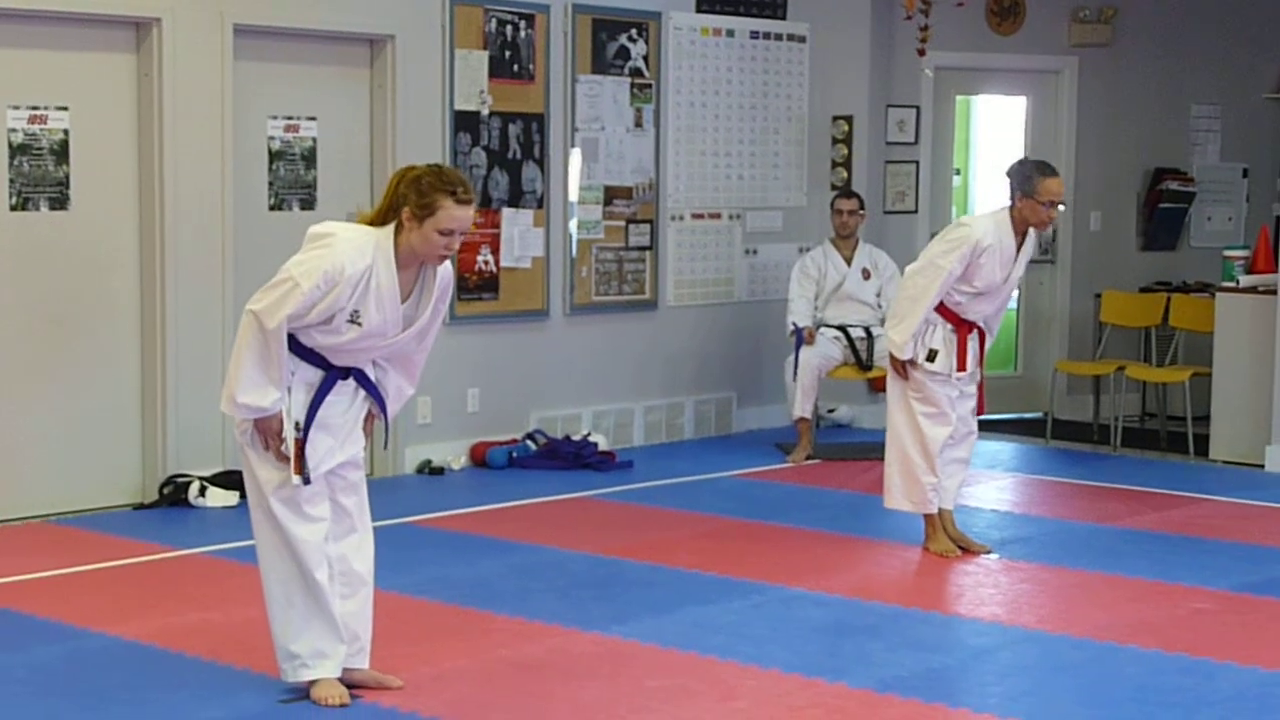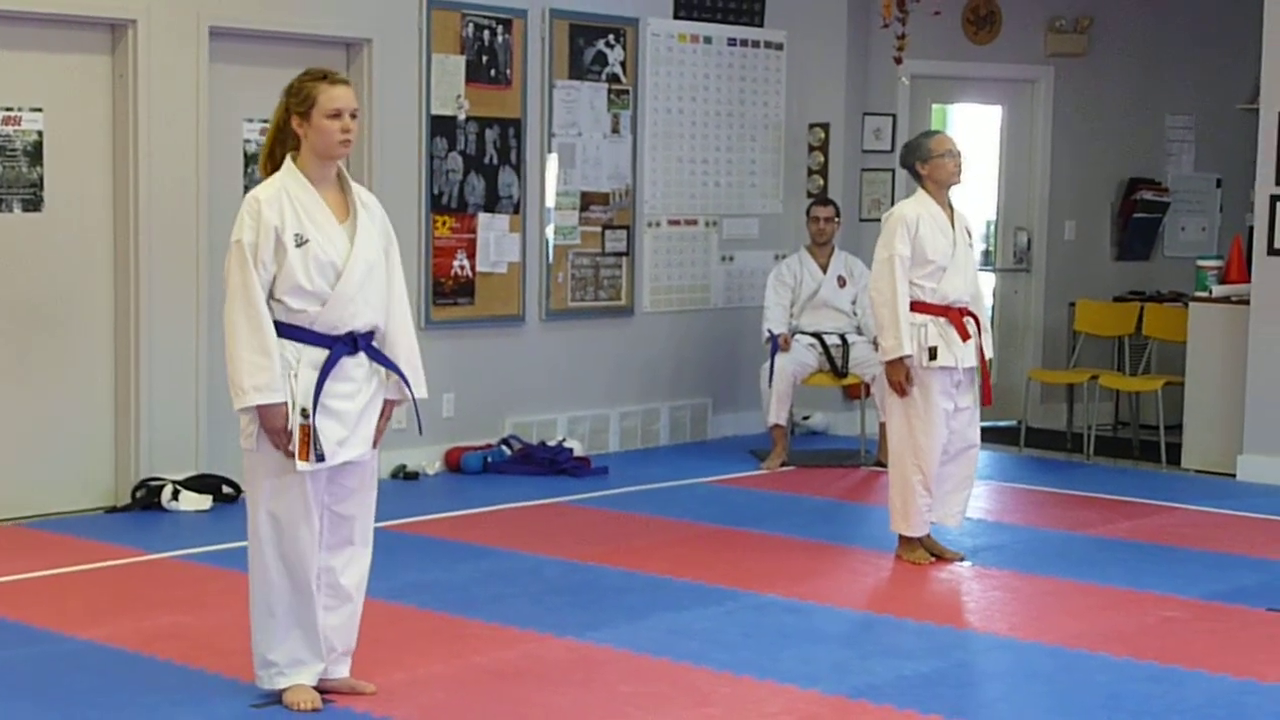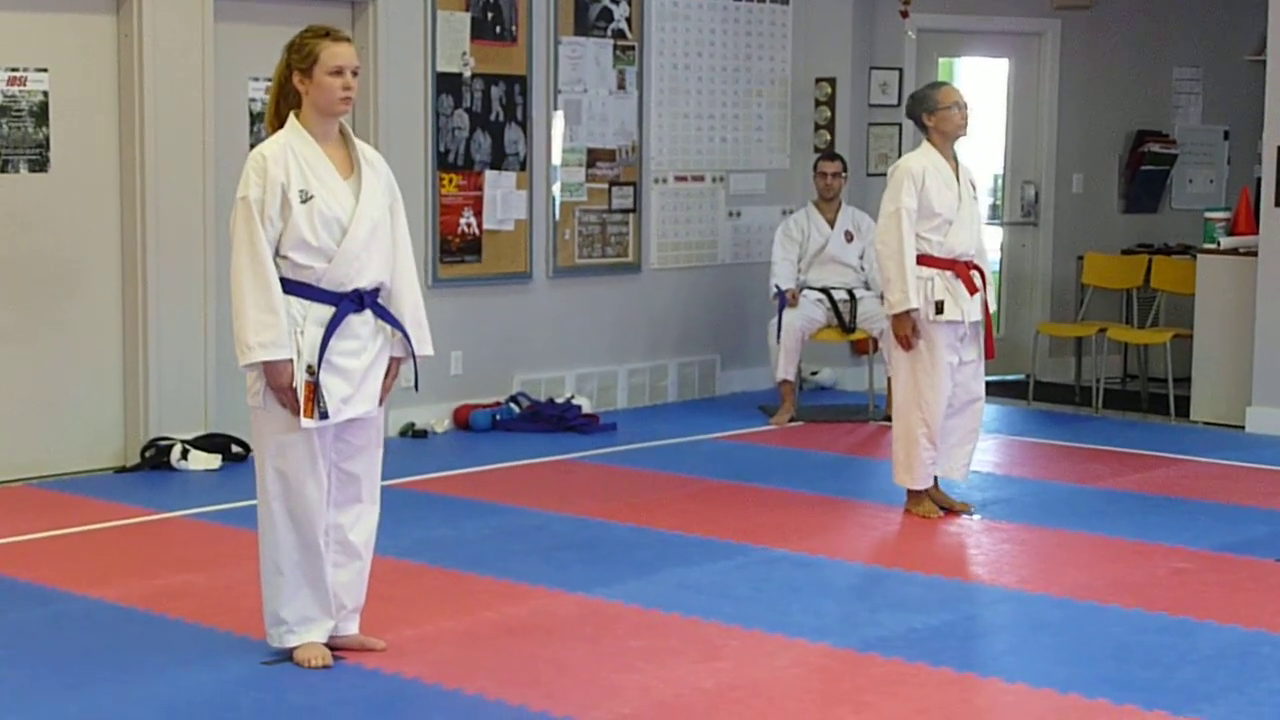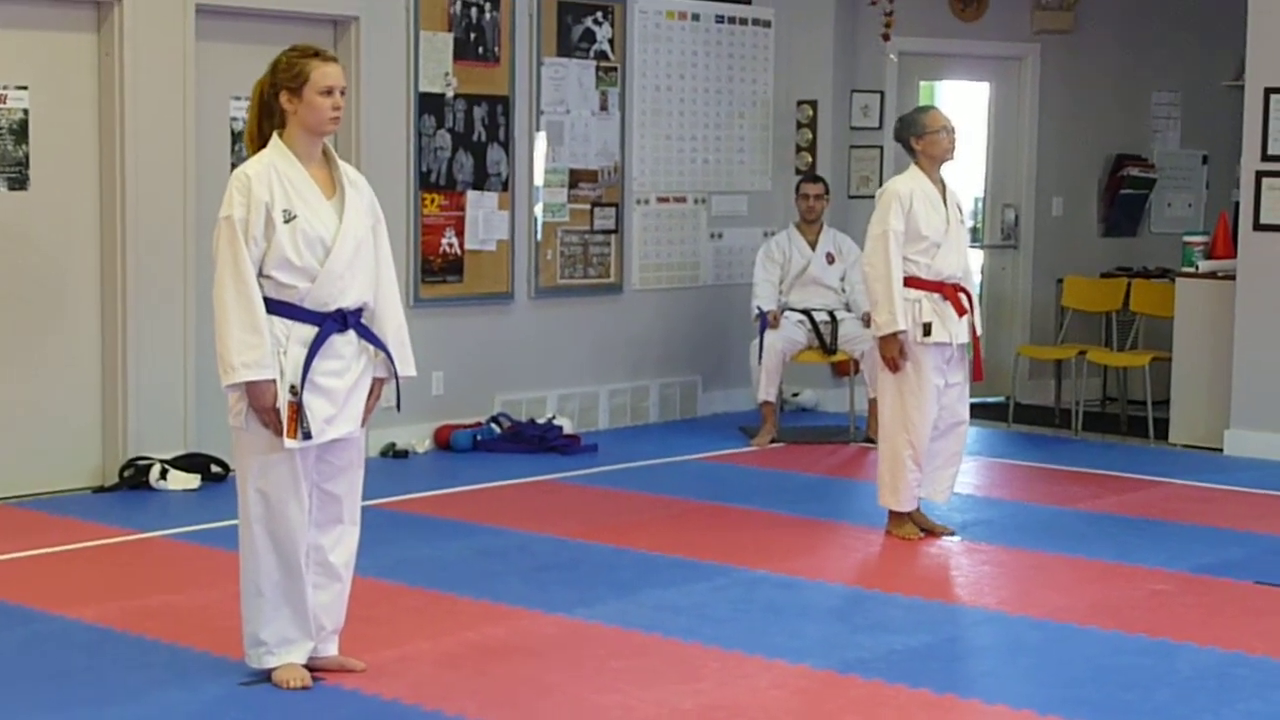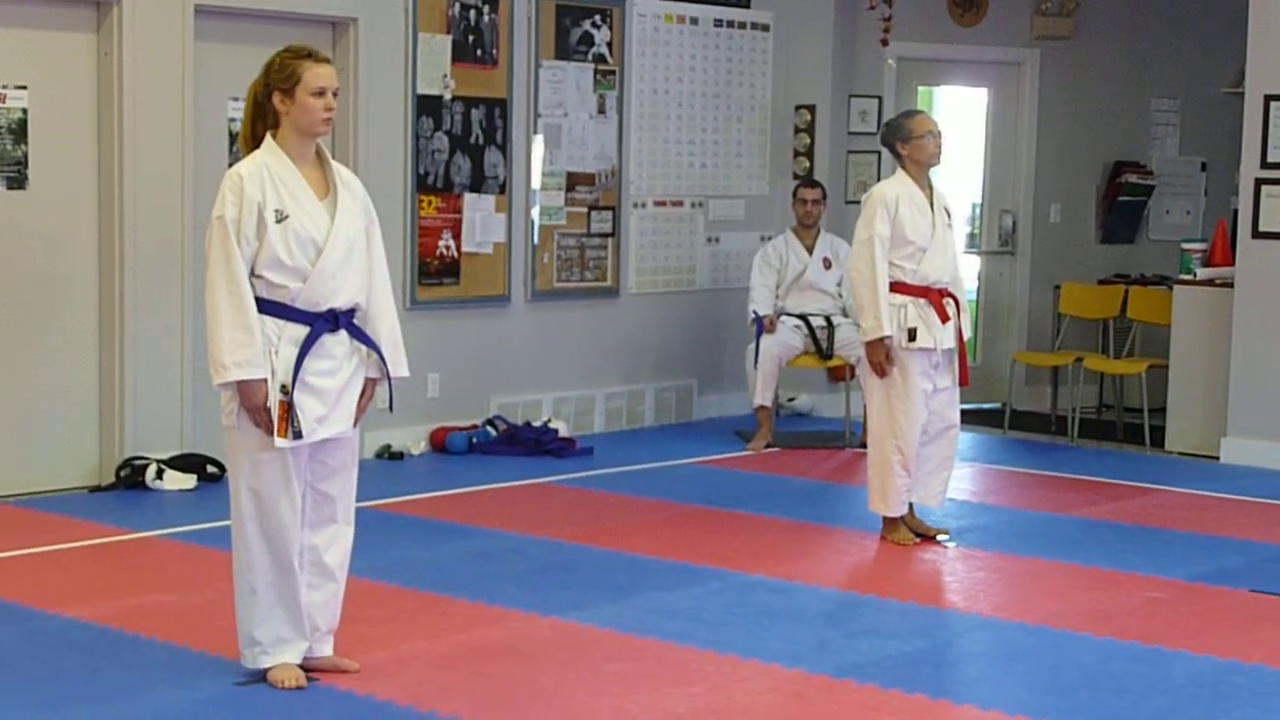
dt=1s
person 1, frame 1
left shoulder: (438, 278)
right shoulder: (345, 257)
right elbow: (264, 318)
left wrist: (373, 408)
right wrist: (264, 405)
left hip: (340, 393)
right hip: (284, 389)
left knee: (348, 524)
right knee: (300, 527)
left ankle: (346, 657)
right ankle: (315, 664)
person 1, frame 2
left shoulder: (368, 207)
right shoulder: (267, 204)
left elbow: (391, 300)
right elbow: (248, 306)
left wrist: (390, 387)
right wrist: (266, 398)
left hip: (356, 382)
right hip: (293, 380)
left knee: (347, 531)
right knee: (289, 530)
left ankle: (328, 663)
right ankle: (287, 669)
person 1, frame 3
left shoulder: (372, 164)
right shoulder: (272, 162)
left elbow: (396, 256)
right elbow: (254, 264)
left wrist: (397, 343)
right wrist: (272, 355)
left hip: (361, 341)
right hip: (300, 339)
left knee: (355, 487)
right knee: (298, 487)
left ankle: (340, 619)
right ankle: (300, 627)
person 1, frame 4
left shoulder: (354, 184)
right shoulder: (255, 181)
left elbow: (378, 276)
right elbow: (238, 283)
left wrist: (379, 363)
right wrist: (256, 375)
left hip: (343, 361)
right hip: (284, 359)
left knee: (335, 508)
right knee: (280, 508)
left ankle: (319, 639)
right ankle: (279, 647)
person 1, frame 5
left shoulder: (347, 186)
right shoulder: (248, 182)
left elbow: (371, 278)
right elbow: (229, 284)
left wrist: (373, 364)
right wrist: (247, 374)
left hip: (336, 361)
right hip: (274, 359)
left knee: (329, 509)
right knee: (272, 508)
left ankle: (313, 640)
right ankle: (274, 647)
person 2, frame 1
left shoulder: (1026, 240)
right shoulder: (974, 232)
right elbow: (920, 284)
left wrist: (976, 345)
right wrist: (901, 345)
left hip: (964, 341)
right hip: (930, 339)
left knee: (959, 432)
right knee: (928, 431)
left ankle: (949, 523)
right ankle: (933, 530)
person 2, frame 2
left shoulder: (960, 220)
right shoulder: (905, 216)
right elbow: (886, 287)
left wrist: (980, 344)
right wrist: (895, 353)
left hip: (961, 342)
right hip: (924, 341)
left knee: (960, 441)
right knee: (920, 442)
left ankle: (927, 532)
right ankle: (908, 538)
person 2, frame 3
left shoulder: (964, 172)
right shoulder: (911, 168)
right elbow: (893, 240)
left wrist: (981, 297)
right wrist: (902, 306)
left hip: (965, 295)
right hip: (929, 295)
left knee: (966, 394)
right knee: (926, 395)
left ankle: (935, 485)
right ankle: (916, 491)
person 2, frame 4
left shoulder: (950, 195)
right shoulder: (899, 191)
right elbow: (880, 262)
left wrist: (968, 319)
right wrist: (889, 328)
left hip: (951, 318)
right hip: (916, 317)
left knee: (949, 417)
right knee: (910, 417)
left ankle: (916, 507)
right ankle: (898, 513)
person 2, frame 5
left shoulder: (940, 199)
right shoulder: (885, 196)
right elbow: (866, 267)
left wrist: (957, 324)
right wrist: (876, 333)
left hip: (939, 323)
right hip: (903, 322)
left knee: (941, 421)
right knee: (900, 422)
left ankle: (911, 512)
right ankle: (892, 518)
person 3, frame 1
left shoulder: (879, 260)
right shoulder: (812, 261)
left elbow: (894, 302)
right elbow: (800, 301)
right wrist: (804, 326)
left hip: (873, 335)
right hip: (830, 335)
right knee: (802, 361)
right ankle: (805, 440)
person 3, frame 2
left shoulder: (855, 267)
right shoulder: (788, 268)
left elbow: (868, 310)
right elbow: (776, 307)
right wrist: (779, 333)
left hip: (848, 342)
right hip: (805, 342)
right knee: (777, 368)
left ankle: (886, 448)
right ankle: (779, 447)
person 3, frame 3
left shoulder: (862, 222)
right shoulder: (795, 223)
left elbow: (875, 264)
right elbow: (783, 262)
right wrist: (787, 288)
left hip: (855, 297)
right hip: (813, 297)
right knee: (785, 324)
left ankle: (894, 401)
right ankle: (788, 402)
person 3, frame 4
left shoulder: (843, 244)
right shoulder: (777, 245)
left elbow: (857, 286)
right elbow: (764, 285)
left wrist: (867, 311)
right wrist: (769, 310)
left hip: (836, 318)
right hip: (794, 318)
left knee: (876, 342)
right knee: (768, 344)
left ankle: (874, 424)
right ankle: (769, 424)
person 3, frame 5
left shoulder: (840, 248)
right shoulder: (774, 249)
right elbow: (761, 289)
right wrist: (765, 314)
left hip: (833, 323)
right hip: (790, 324)
right knee: (765, 349)
right ankle: (764, 428)
